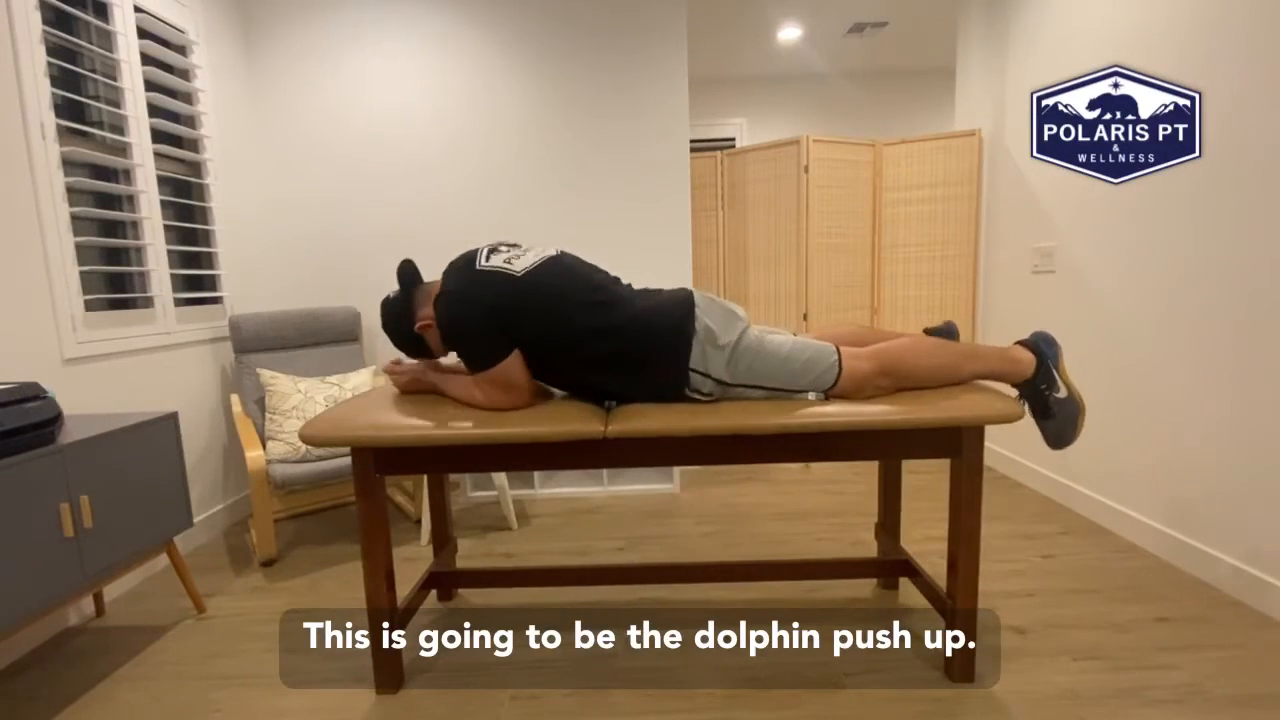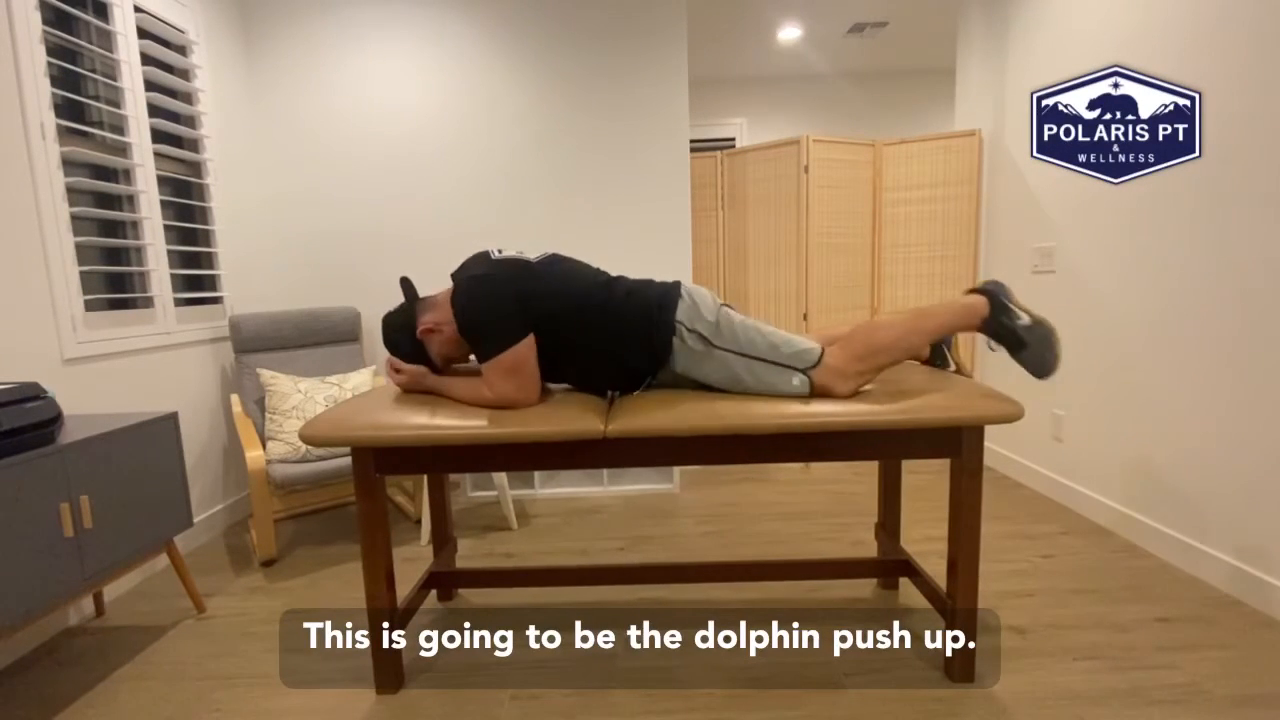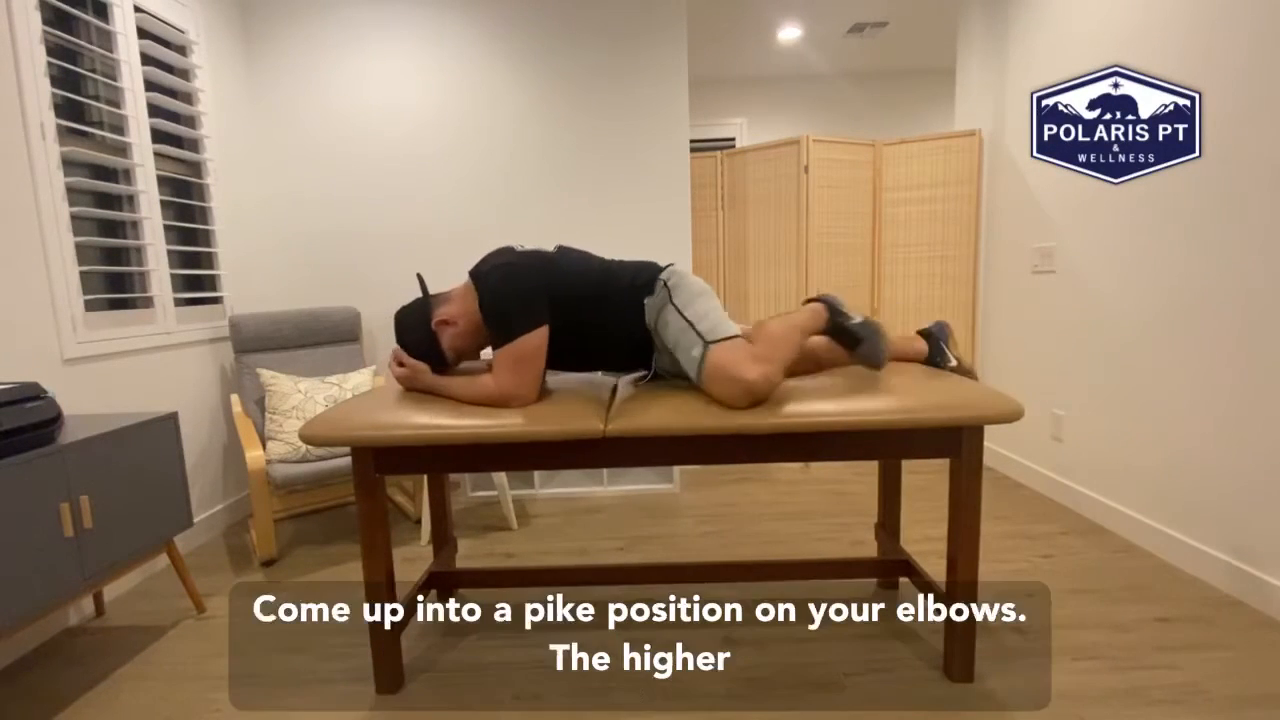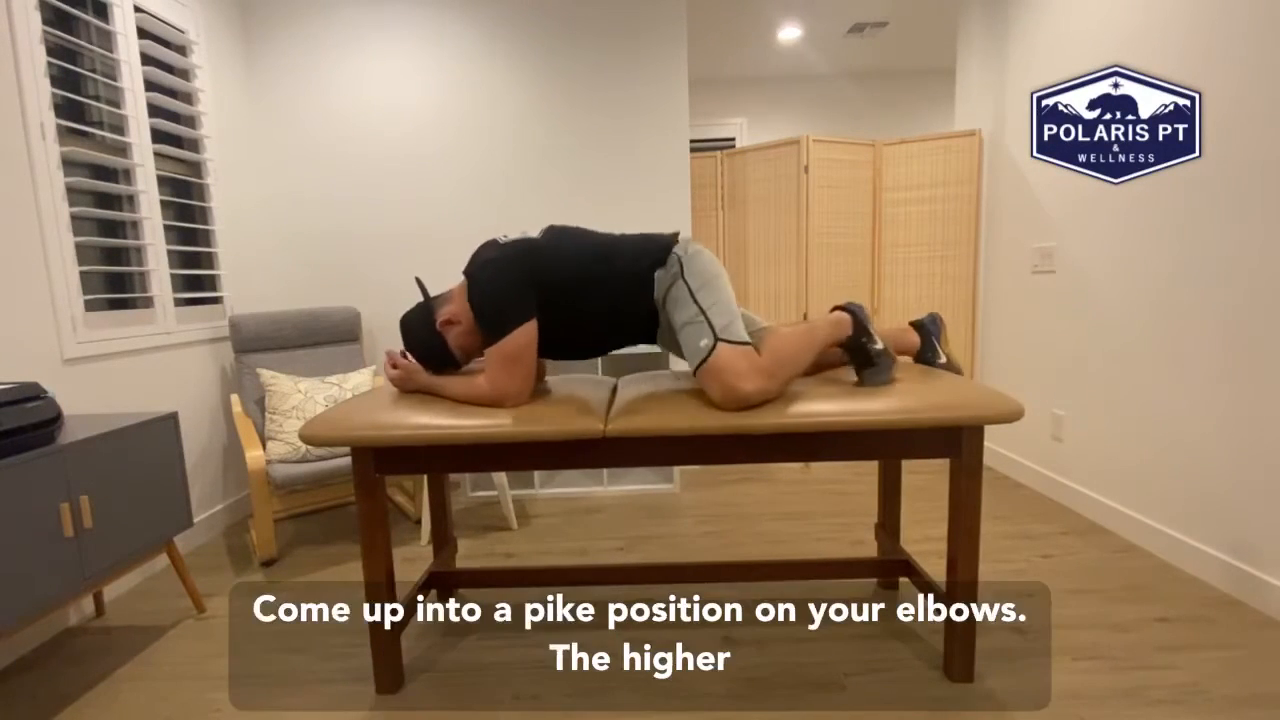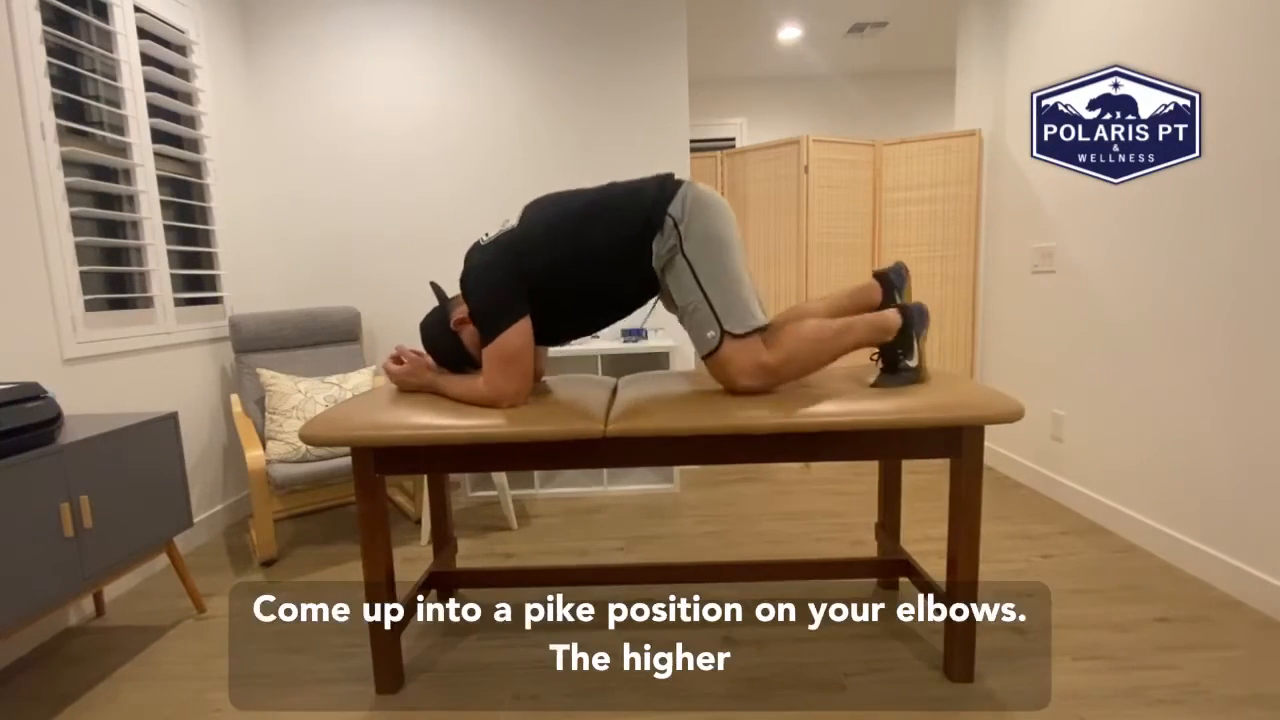
dt=0.3s
person 1, frame 1
left shoulder: (460, 306)
right shoulder: (483, 265)
left elbow: (514, 394)
left wrist: (429, 379)
right wrist: (450, 371)
left hip: (694, 360)
right hip: (686, 316)
left knee: (865, 373)
right knee: (817, 345)
left ankle: (1026, 361)
right ankle: (930, 339)
person 1, frame 2
left shoulder: (482, 295)
right shoulder: (490, 281)
left elbow: (516, 393)
right elbow: (524, 370)
left wrist: (430, 382)
right wrist: (442, 377)
left hip: (684, 331)
right hip: (667, 340)
left knee: (838, 374)
right knee: (811, 353)
left ankle: (979, 309)
right ankle: (927, 344)
person 1, frame 3
left shoulder: (506, 285)
right shoulder: (494, 285)
left elbow: (517, 390)
right elbow: (522, 372)
left wrist: (430, 383)
right wrist: (436, 375)
left hip: (664, 299)
right hip: (659, 349)
left knee: (744, 381)
right knee: (802, 358)
left ankle: (817, 313)
right ankle: (924, 347)
person 1, frame 4
left shoulder: (493, 281)
right shoulder: (500, 276)
left elbow: (510, 389)
right elbow: (527, 370)
left wrist: (427, 382)
right wrist: (436, 373)
left hip: (676, 270)
right hip: (666, 288)
left knee: (742, 385)
right knee: (787, 357)
left ankle: (842, 324)
right ankle: (915, 338)
person 1, frame 5
left shoulder: (487, 280)
right shoulder: (504, 270)
left elbow: (508, 389)
right elbow: (530, 371)
left wrist: (430, 381)
right wrist: (444, 372)
left hip: (678, 224)
right hip: (676, 227)
left knee: (748, 371)
right knee: (765, 343)
left ankle: (891, 326)
right ankle: (882, 290)
